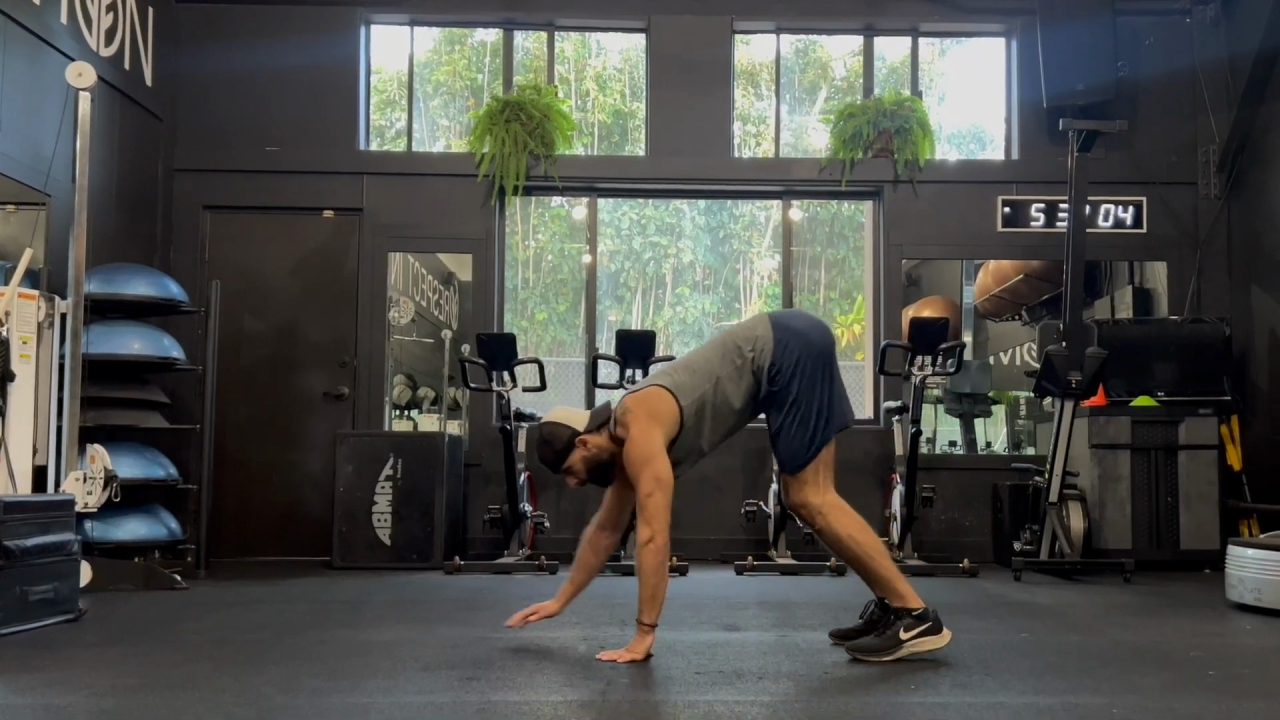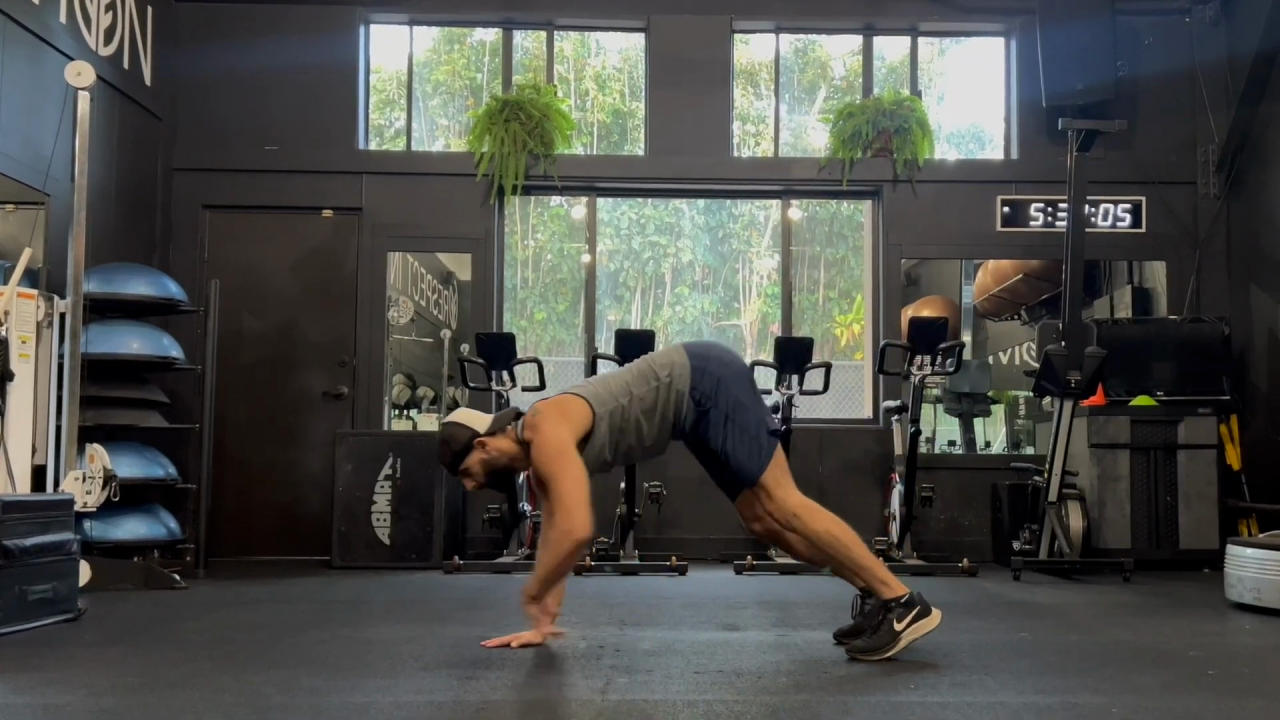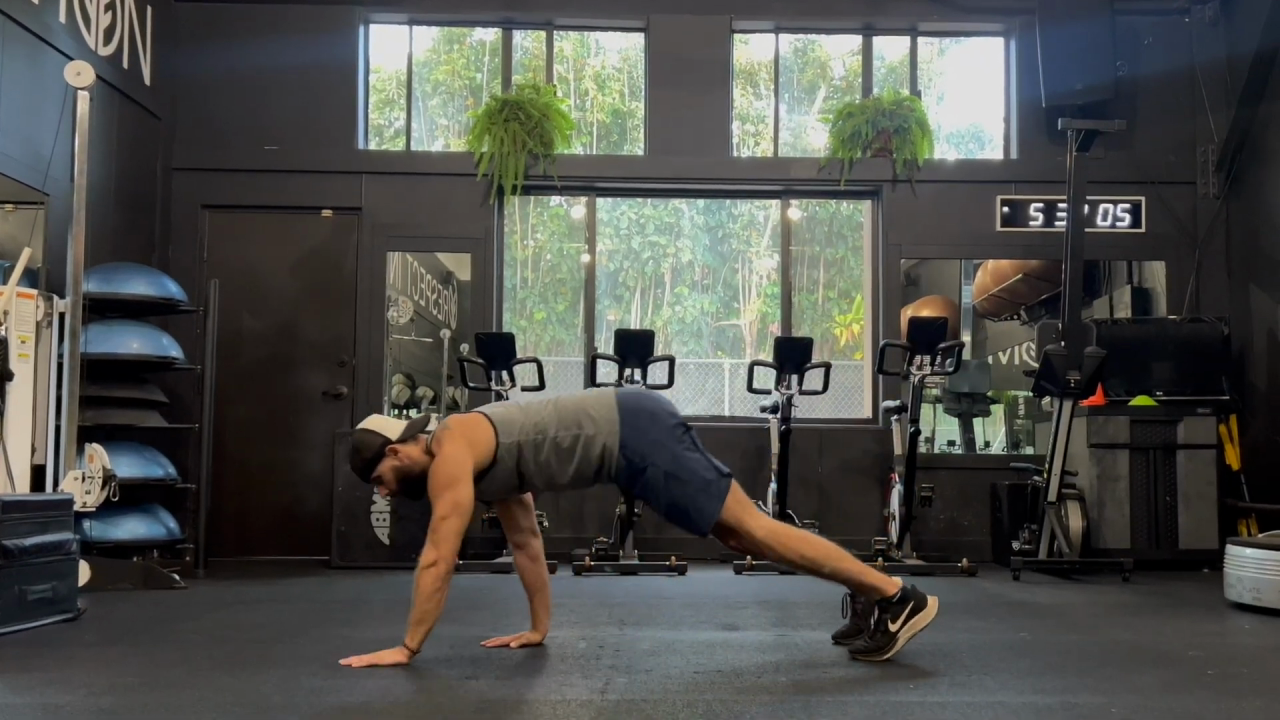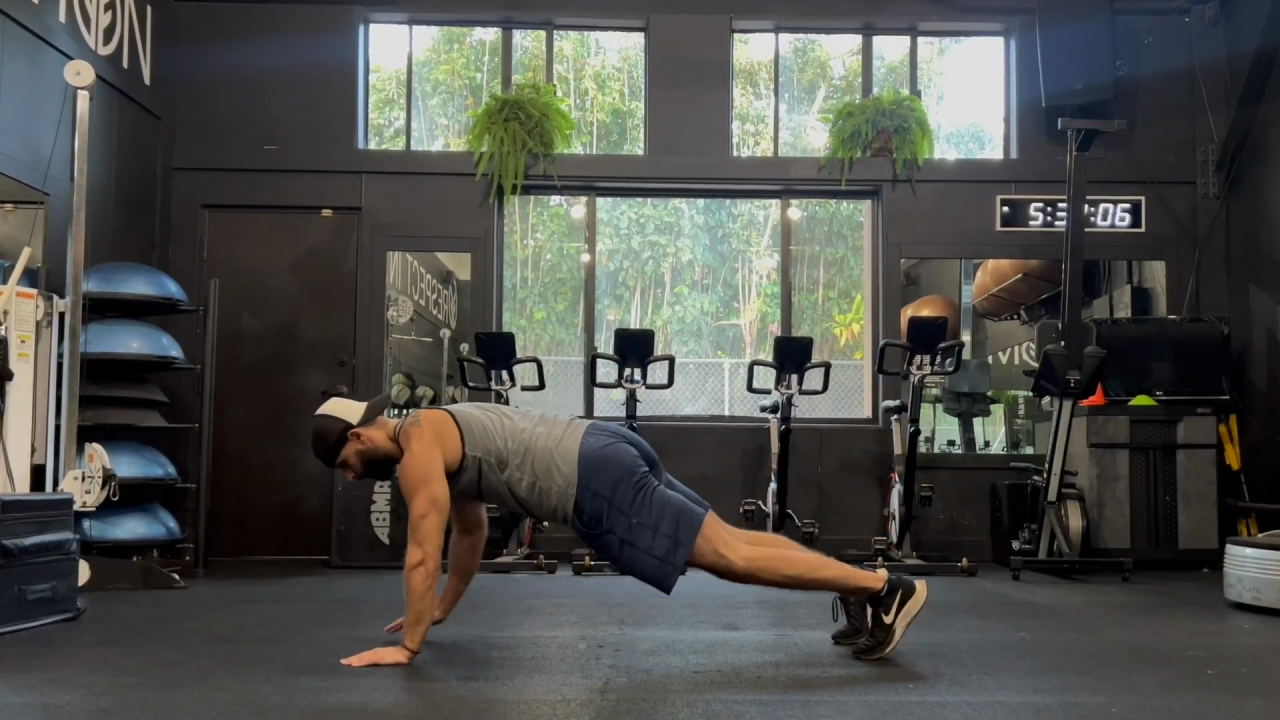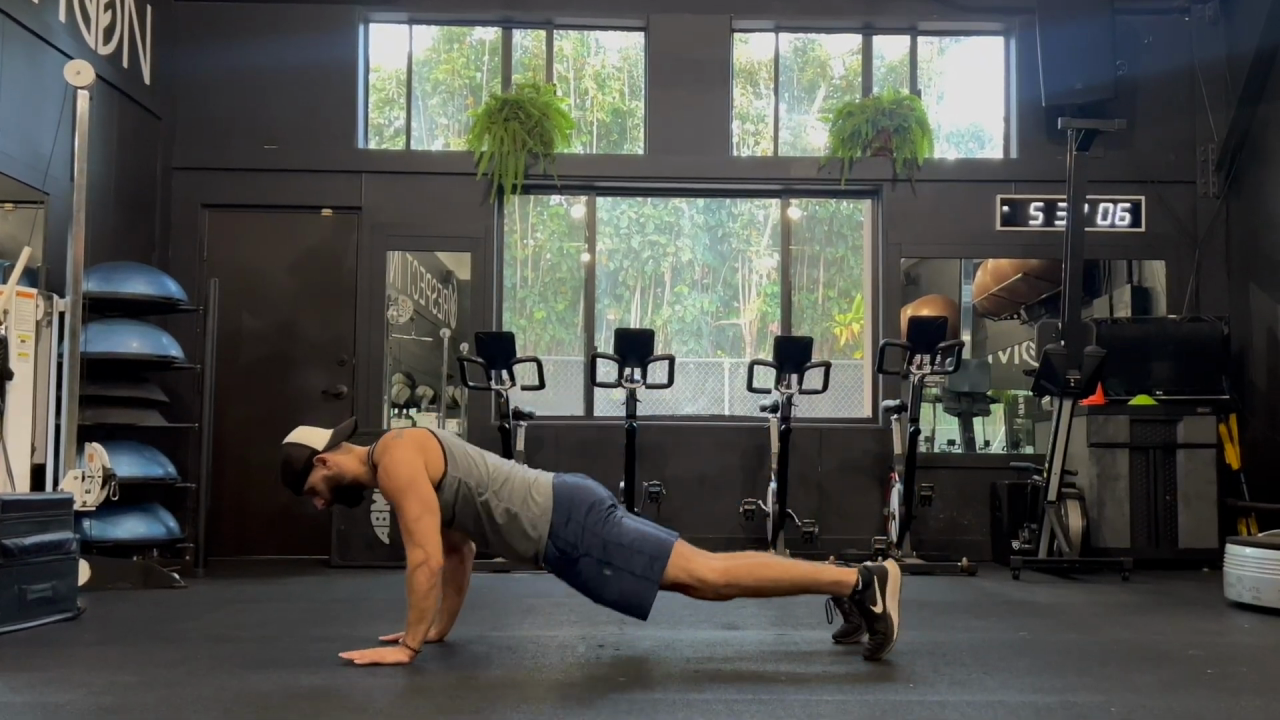
dt=0.5s
person 1, frame 1
left shoulder: (639, 432)
right shoulder: (628, 438)
left elbow: (653, 537)
right elbow: (605, 527)
left wrist: (644, 635)
right wrist: (560, 600)
left hip: (787, 348)
right hip: (784, 349)
left knee: (811, 500)
right knee: (805, 500)
left ankle: (914, 617)
right ankle: (889, 606)
person 1, frame 2
left shoulder: (546, 434)
right shoulder: (542, 452)
left elbow: (577, 530)
right elbow: (556, 536)
left wrist: (534, 595)
right wrist: (544, 623)
left hip: (702, 380)
right hip: (695, 399)
left knee: (783, 506)
right knee: (763, 521)
left ankle: (904, 603)
right ankle: (876, 596)
person 1, frame 3
left shoulder: (449, 453)
right shoulder: (482, 463)
left elbow: (437, 560)
right elbow: (525, 541)
left wrist: (406, 648)
right wrist: (540, 627)
left hip: (632, 433)
right hip: (633, 425)
left knee: (748, 529)
right knee: (741, 536)
left ankle: (896, 597)
right ankle: (867, 591)
person 1, frame 4
left shoulder: (416, 445)
right shoulder: (440, 433)
left elbow: (422, 556)
right elbow: (470, 530)
left wrist: (407, 645)
right wrist: (439, 611)
left hip: (595, 485)
right hip: (605, 450)
left knee: (730, 557)
right knee: (726, 538)
left ankle: (886, 588)
right ankle: (859, 589)
person 1, frame 5
left shoulder: (394, 457)
right shoulder: (412, 461)
left elbow: (426, 558)
right elbow: (457, 552)
left wrist: (408, 646)
right wrist: (438, 628)
left hip: (567, 526)
right hip: (569, 508)
left knee: (706, 576)
right knee: (702, 567)
left ankle: (861, 579)
right ankle: (847, 586)
